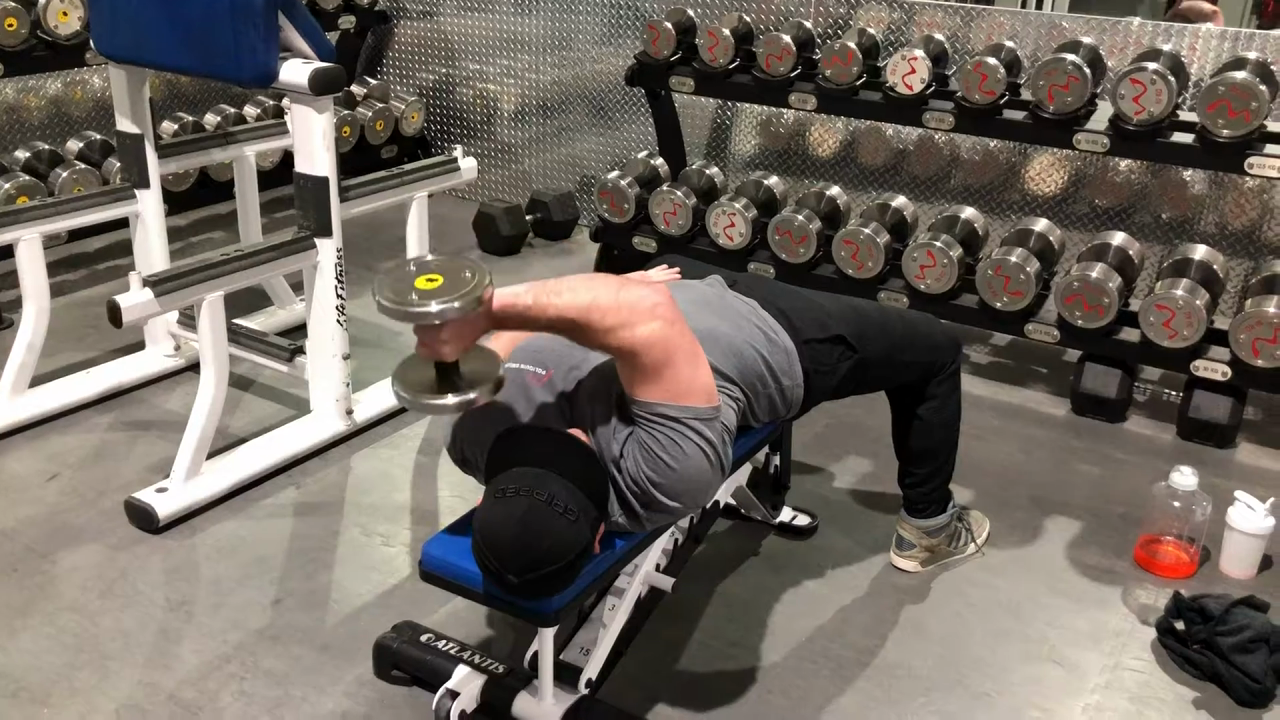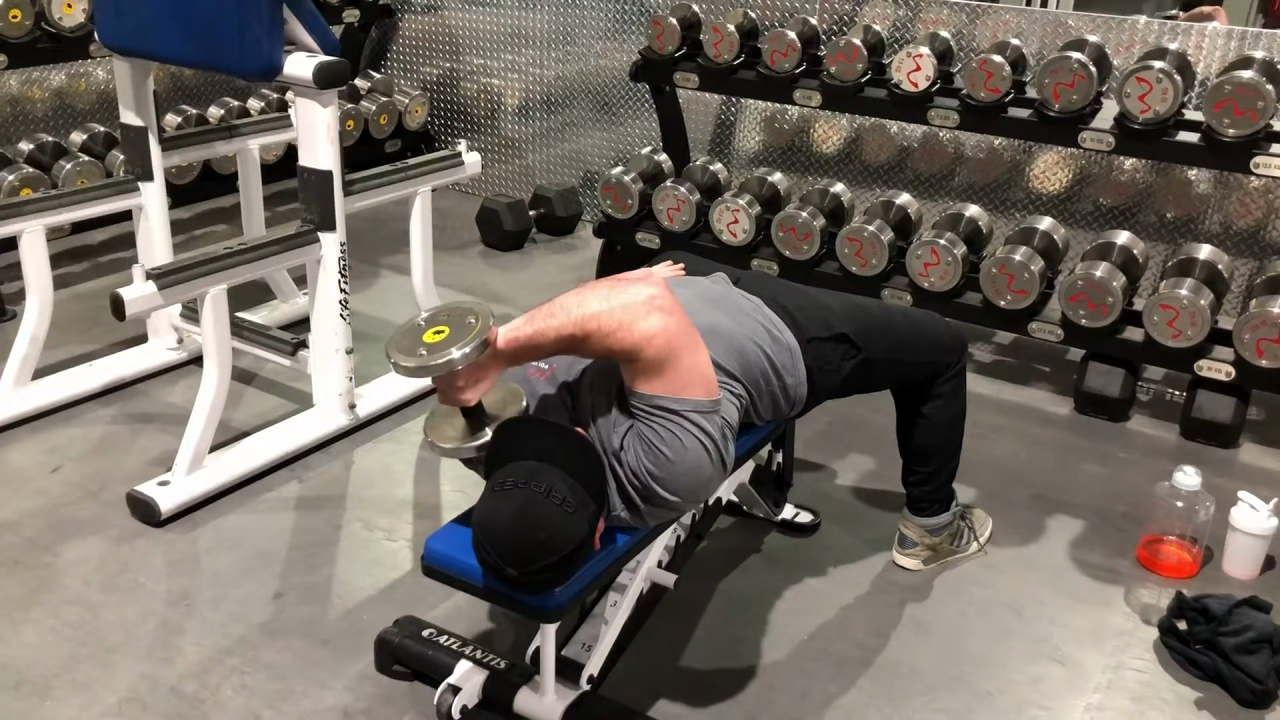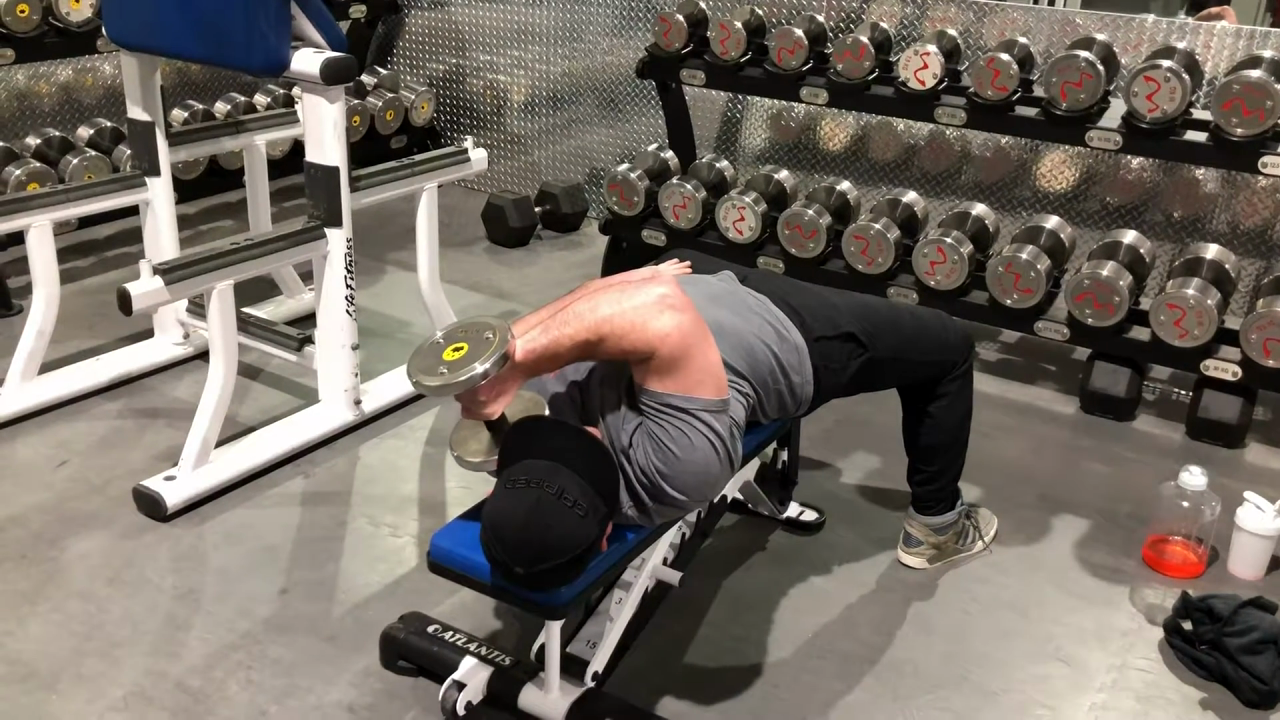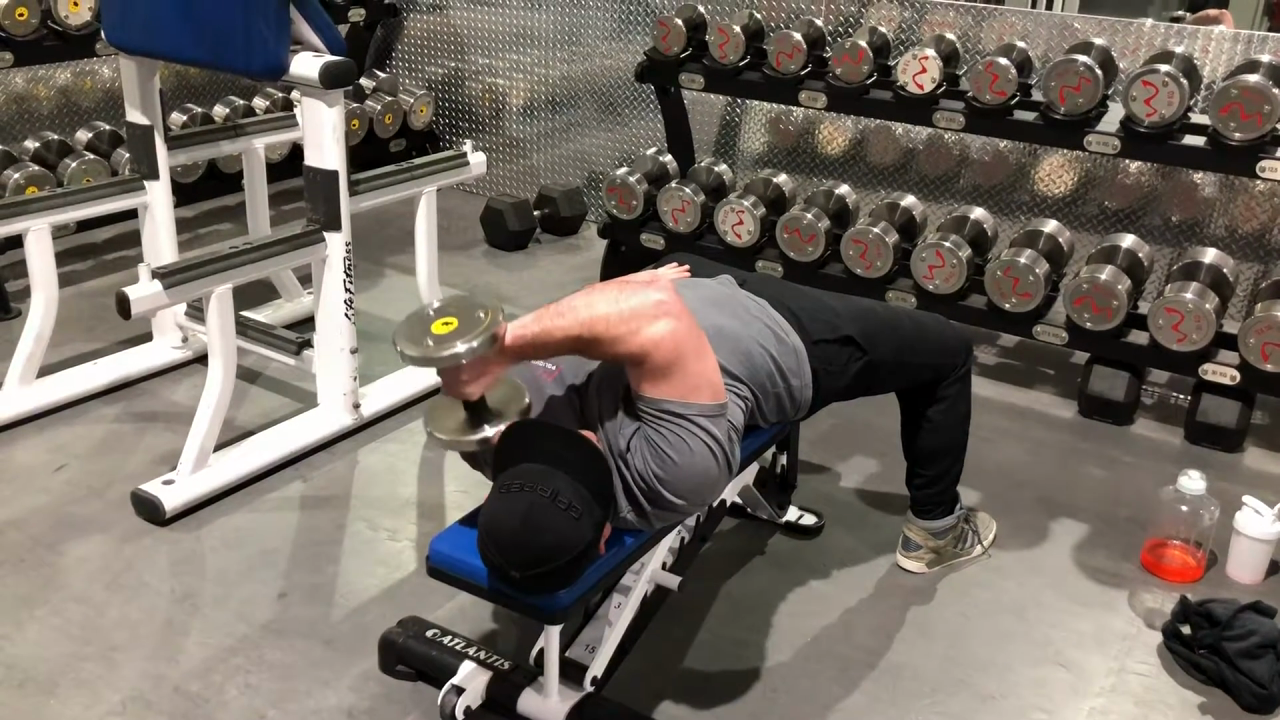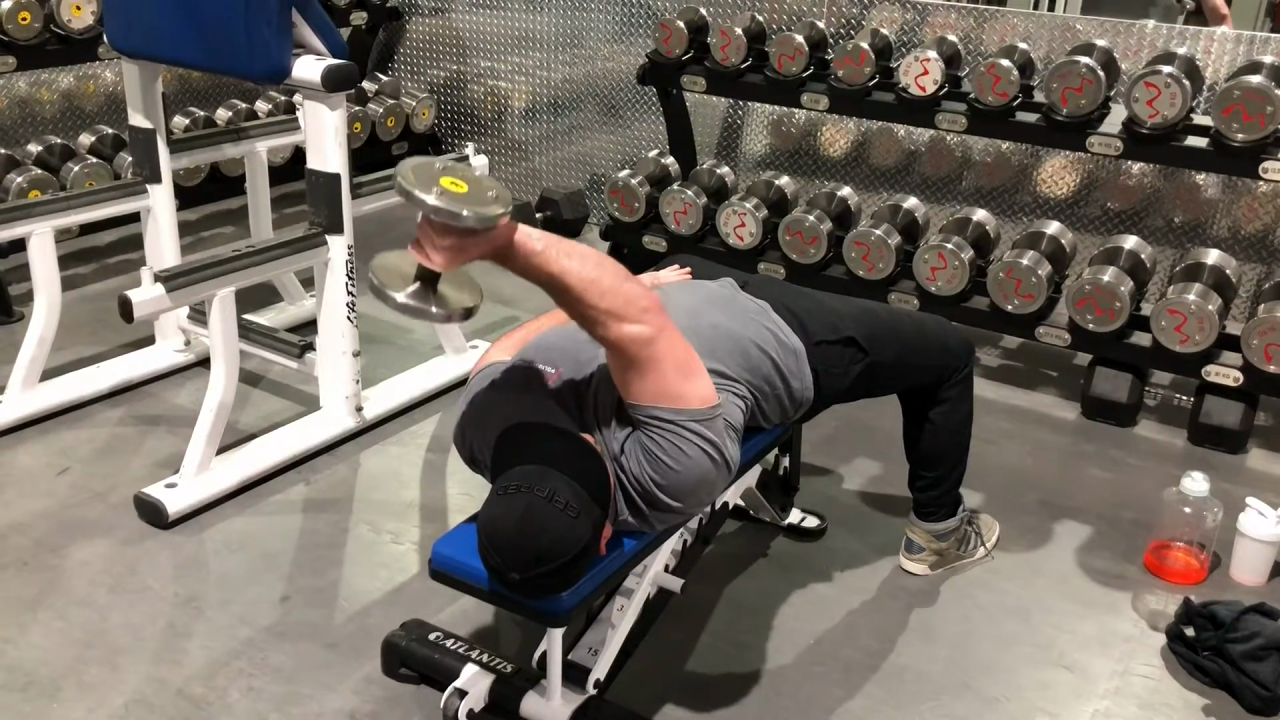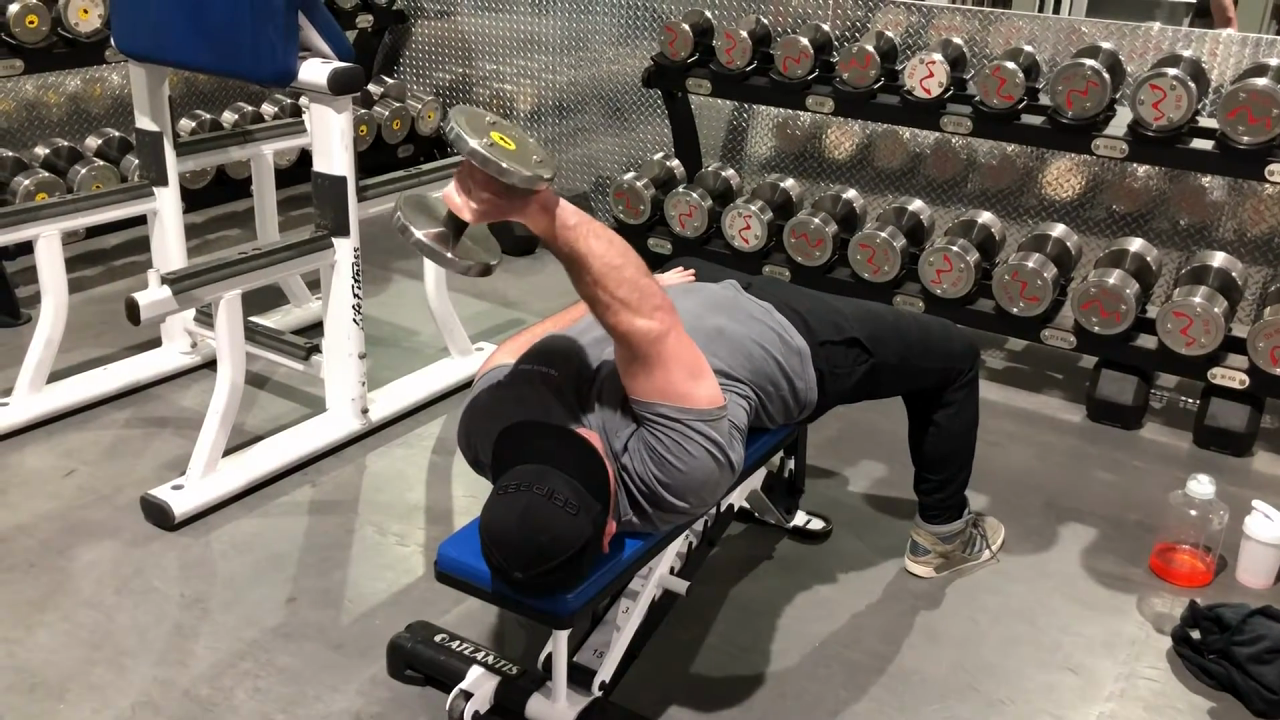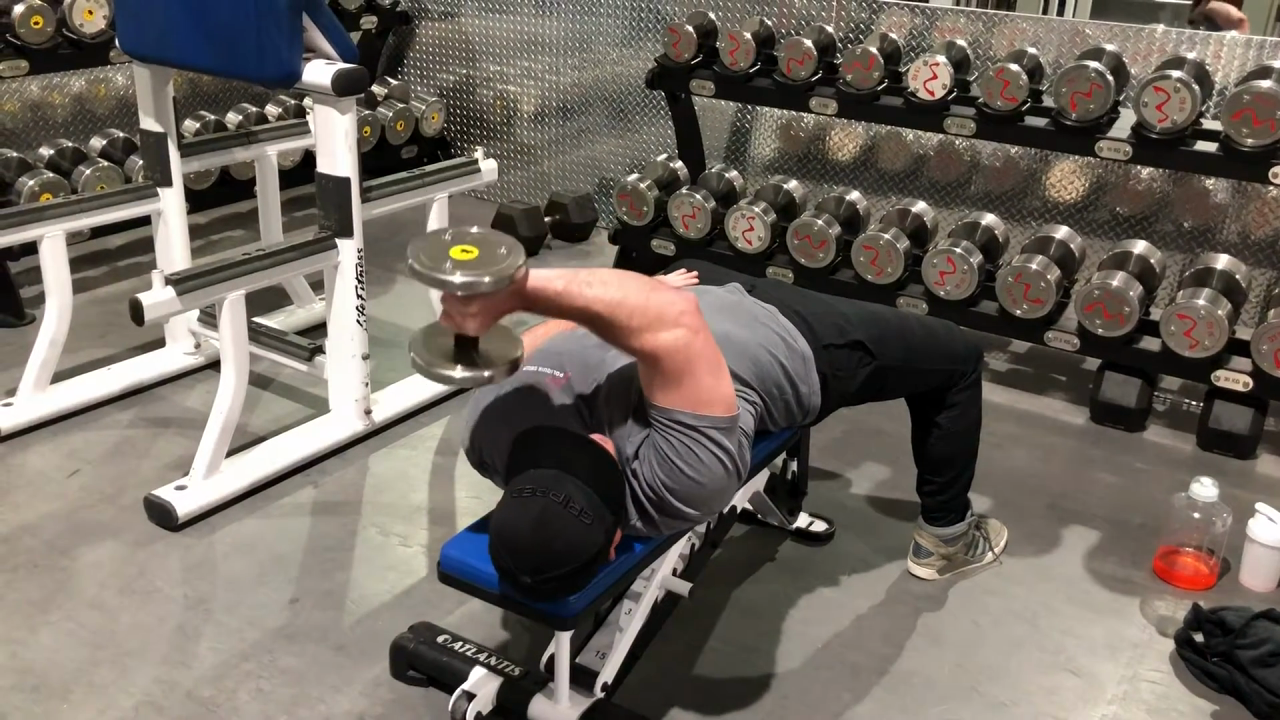
dt=0.7s
person 1, frame 1
left shoulder: (470, 428)
right shoulder: (665, 476)
left elbow: (496, 343)
right elbow: (647, 314)
left wrist: (622, 283)
right wrist: (484, 311)
right knee: (935, 347)
right ankle: (928, 527)
person 1, frame 2
right shoulder: (671, 470)
right elbow: (648, 311)
left wrist: (625, 278)
right wrist: (494, 352)
right knee: (942, 348)
right ankle: (930, 526)
person 1, frame 3
left shoulder: (495, 420)
right shoulder: (677, 470)
right elbow: (662, 311)
left wrist: (631, 278)
right wrist: (516, 364)
right knee: (948, 346)
right ankle: (935, 525)
person 1, frame 4
right shoulder: (676, 473)
left elbow: (514, 339)
right elbow: (658, 317)
left wrist: (623, 284)
right wrist: (500, 349)
right knee: (947, 352)
right ankle: (933, 530)
person 1, frame 5
left shoulder: (478, 425)
right shoulder: (672, 473)
left elbow: (501, 350)
right elbow: (636, 325)
left wrist: (632, 289)
right wrist: (495, 239)
right knee: (948, 353)
right ankle: (936, 532)
person 1, frame 6
left shoulder: (483, 425)
right shoulder: (676, 472)
left elbow: (508, 353)
right elbow: (645, 321)
left wrist: (602, 296)
right wrist: (531, 207)
right knee: (953, 356)
right ankle: (942, 534)
person 1, frame 7
left shoulder: (488, 429)
right shoulder: (678, 484)
right elbow: (671, 322)
right wrist: (513, 290)
right knee: (957, 357)
right ankle: (944, 538)
